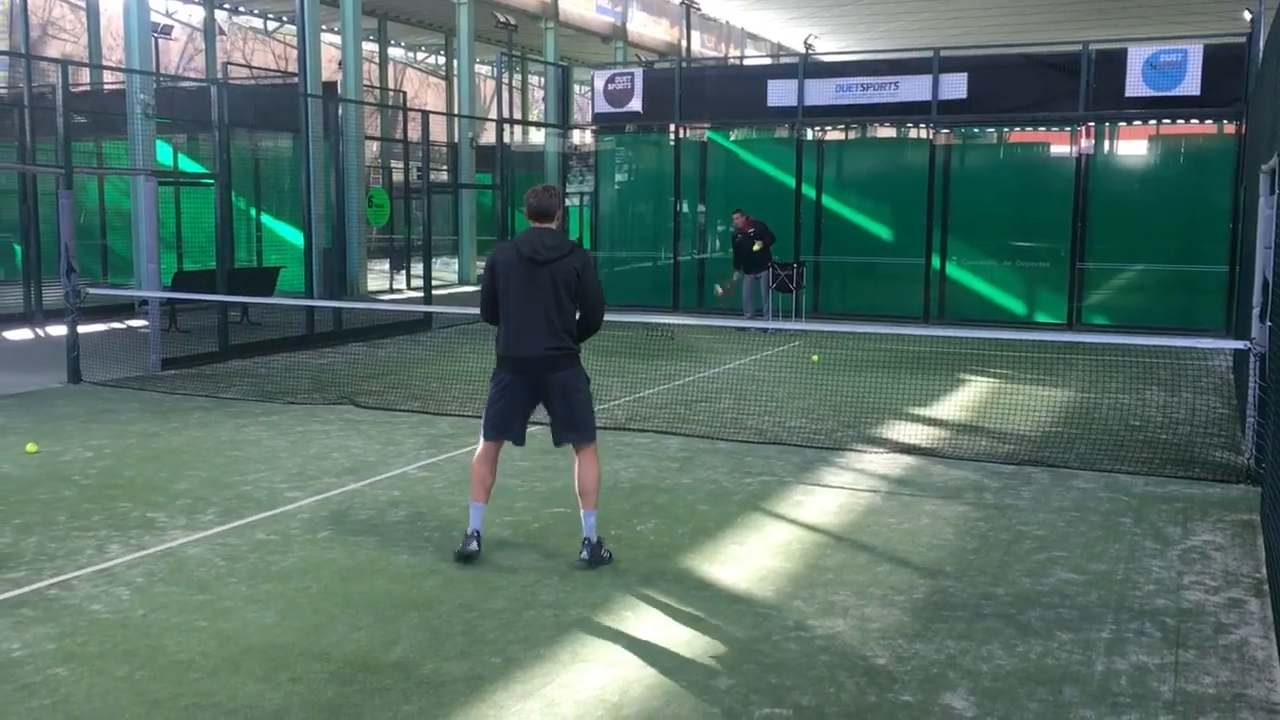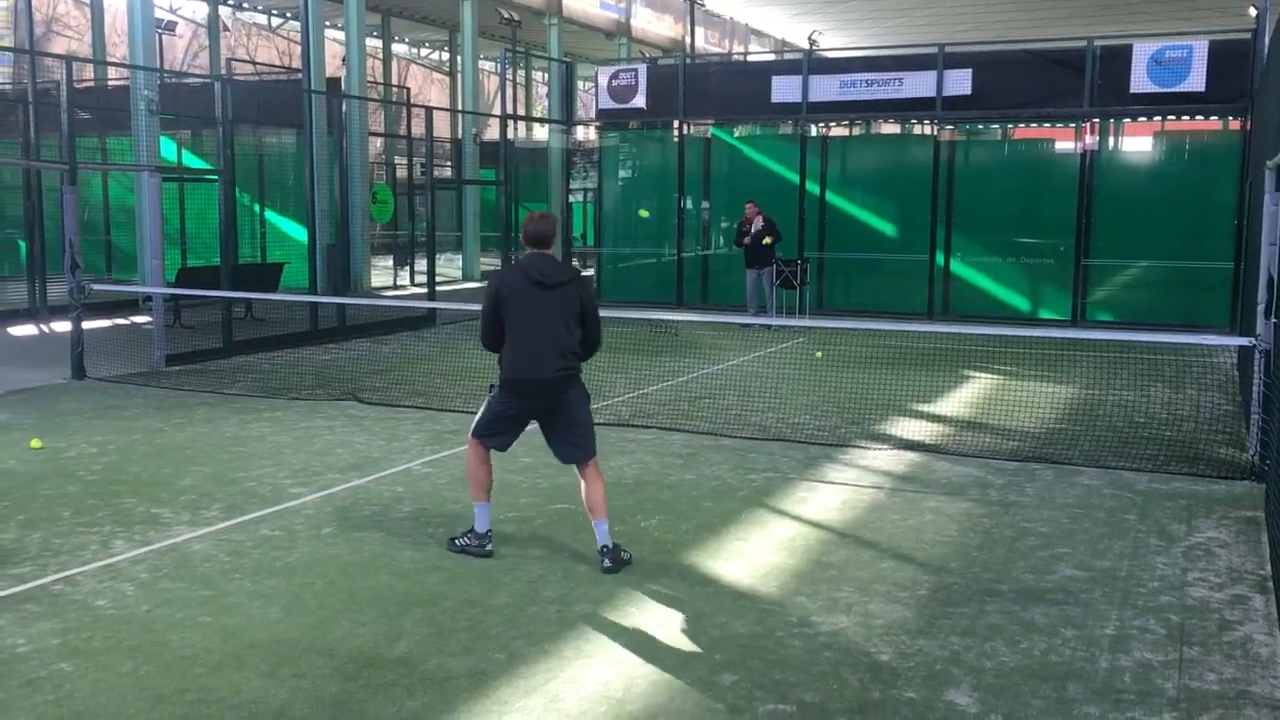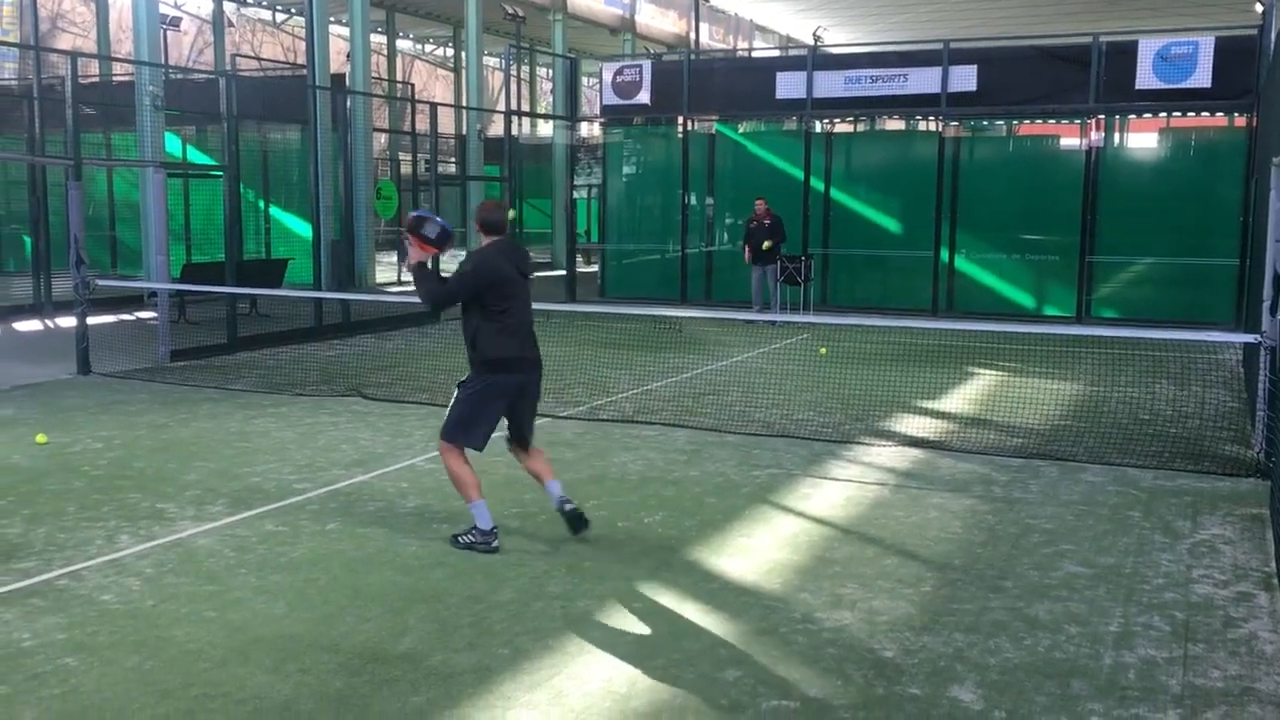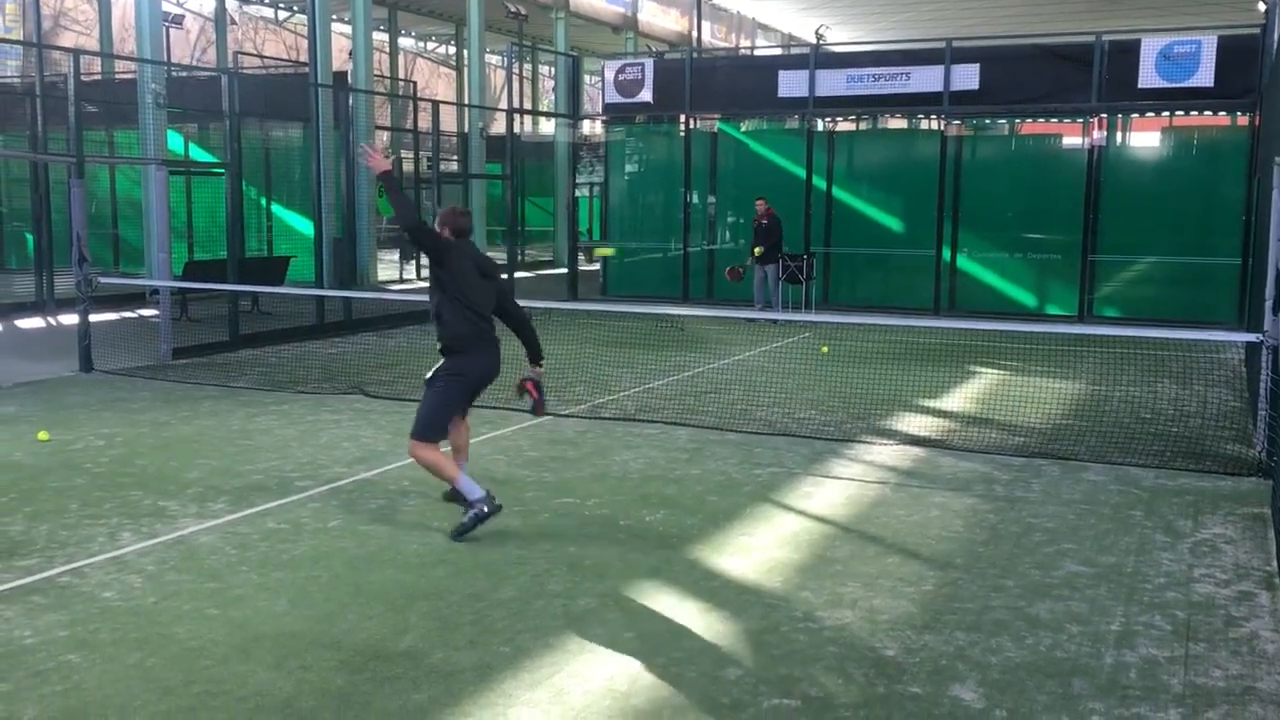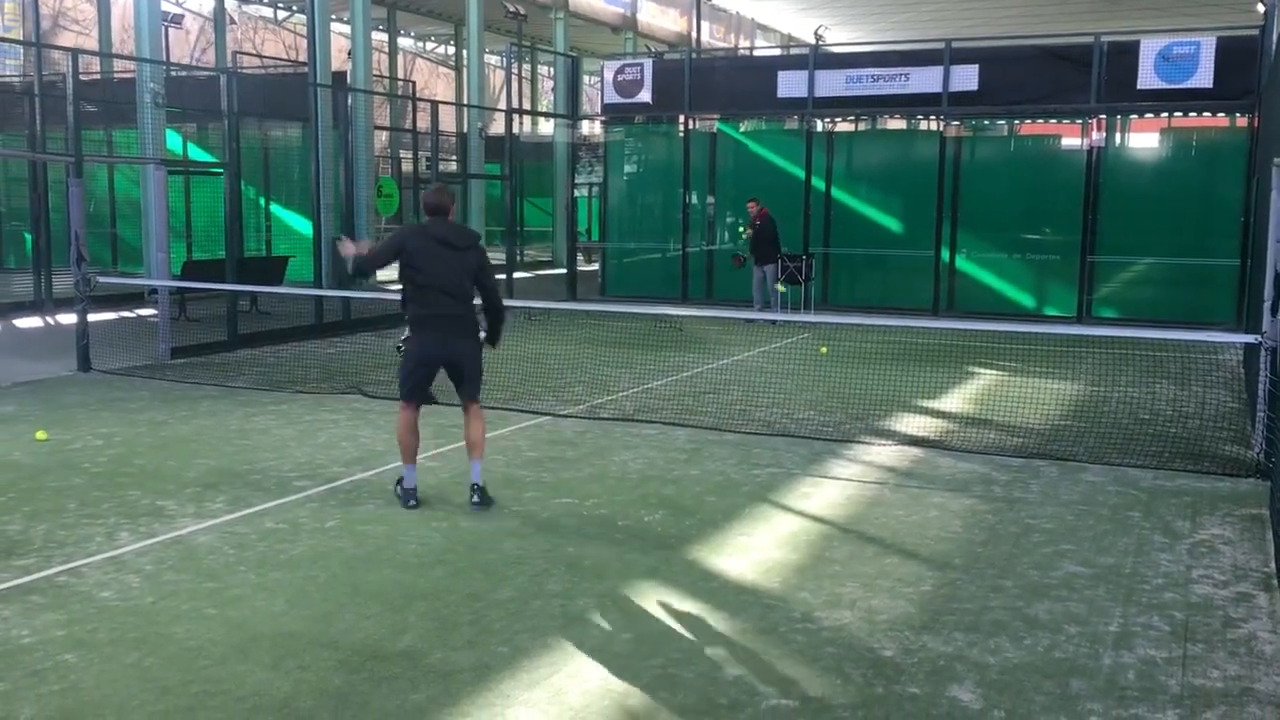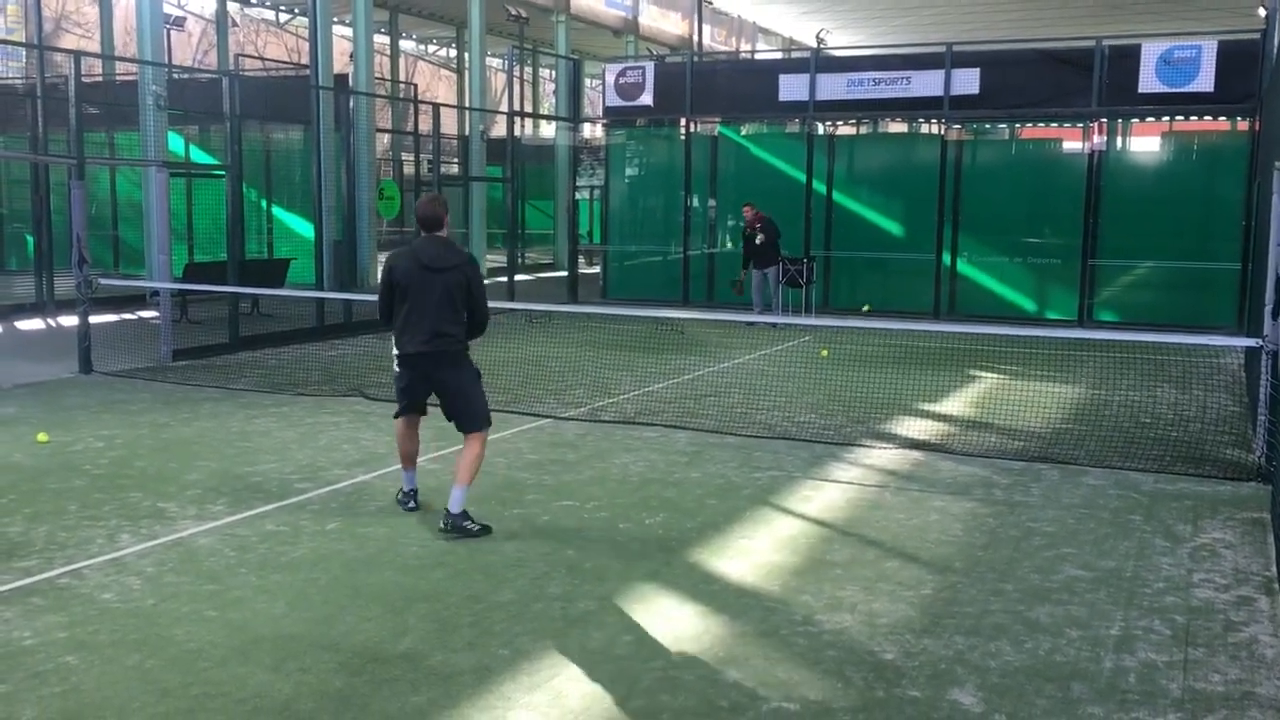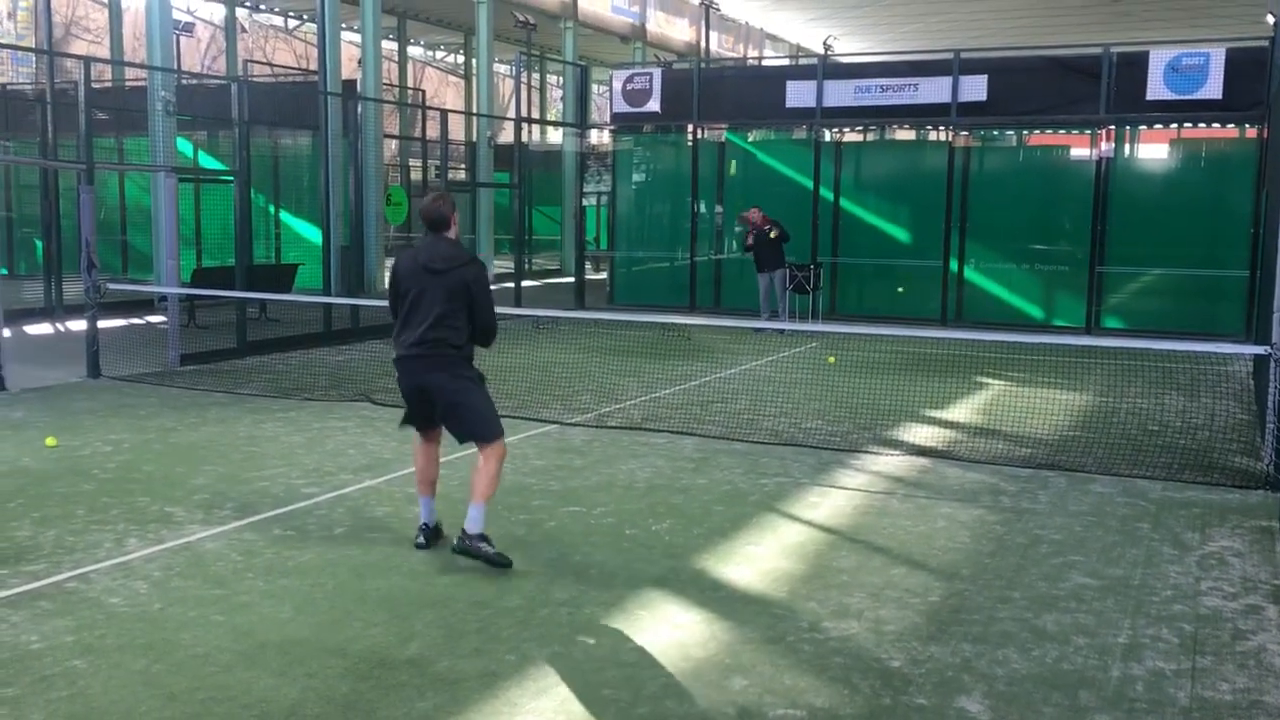
dt=0.3s
person 1, frame 1
left shoulder: (501, 255)
right shoulder: (576, 257)
left elbow: (488, 314)
right elbow: (594, 318)
left hip: (513, 364)
right hip: (562, 366)
left knee: (488, 446)
right knee: (585, 450)
left ankle: (473, 535)
right ankle: (590, 541)
person 1, frame 2
left shoulder: (503, 281)
right shoulder: (575, 281)
left elbow: (491, 340)
right elbow: (593, 340)
left hip: (518, 386)
right hip: (566, 385)
left knee: (478, 445)
right knee: (588, 467)
left ankle: (481, 534)
right ankle: (606, 548)
person 1, frame 3
left shoulder: (481, 262)
right shoulder: (516, 260)
left elbow: (437, 299)
left wrist: (417, 266)
right wrist: (430, 270)
left hip: (492, 371)
right hip: (528, 367)
left knee: (450, 448)
right knee: (523, 447)
left ankle: (485, 530)
right ankle: (563, 502)
person 1, frame 4
left shoulder: (445, 252)
right shoulder: (487, 268)
left elbow: (411, 222)
right elbow: (516, 316)
left wrist: (387, 174)
right wrist: (535, 358)
left hip: (461, 361)
right hip: (489, 359)
left knee: (421, 446)
right knee: (454, 414)
left ankle: (478, 499)
right ankle: (463, 489)
person 1, frame 5
left shoulder: (409, 236)
right shoulder: (473, 244)
left elbow: (363, 268)
right elbow: (493, 299)
left wrist: (354, 254)
right wrist: (492, 337)
left hip: (425, 337)
right hip: (466, 338)
left knee: (409, 408)
right knee: (472, 407)
left ankle: (409, 486)
right ankle: (476, 486)
person 1, frame 6
left shoulder: (397, 260)
right shoulder: (465, 263)
left elbow: (384, 314)
right elbow: (479, 320)
left hip: (411, 360)
right hip: (452, 360)
left knee: (407, 419)
right knee: (476, 435)
left ankle: (409, 490)
right ankle: (455, 512)
person 1, frame 7
left shoulder: (403, 262)
right shoulder: (471, 267)
right elbow: (486, 331)
right wrist: (464, 339)
left hip: (409, 366)
right hip: (451, 367)
left knee: (428, 438)
right knee: (492, 448)
left ankle: (427, 525)
right ankle: (473, 532)
